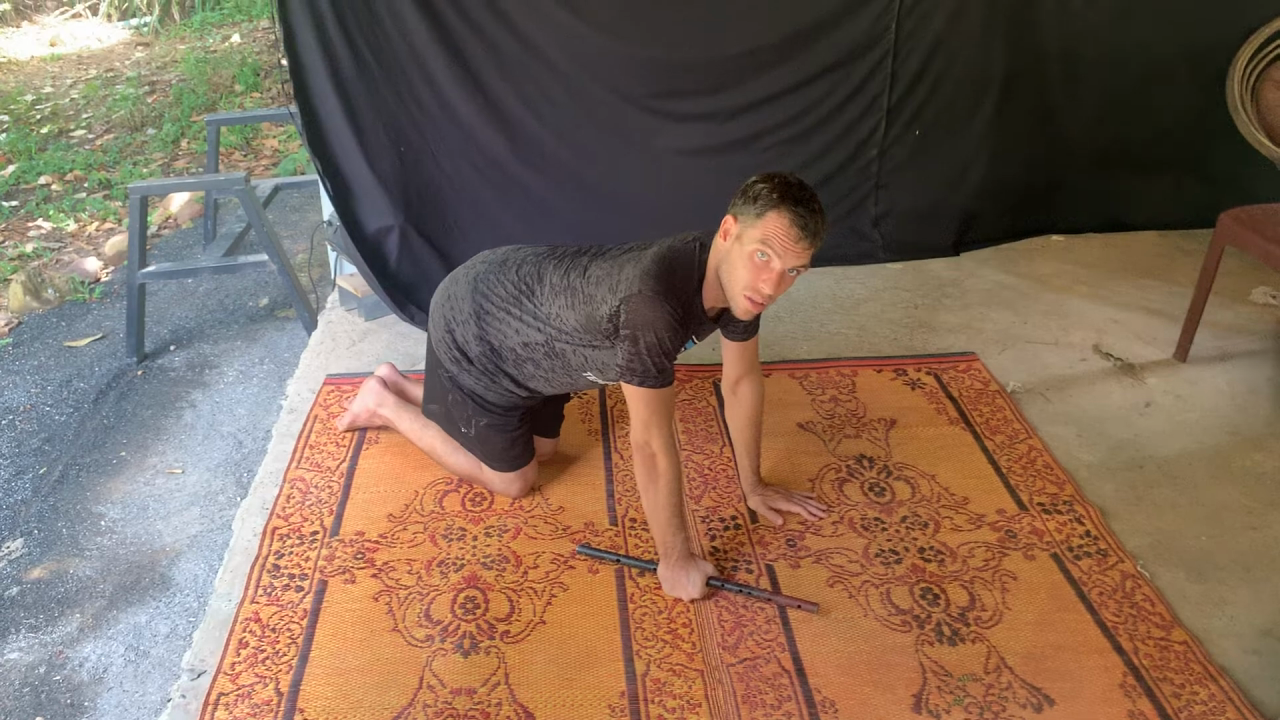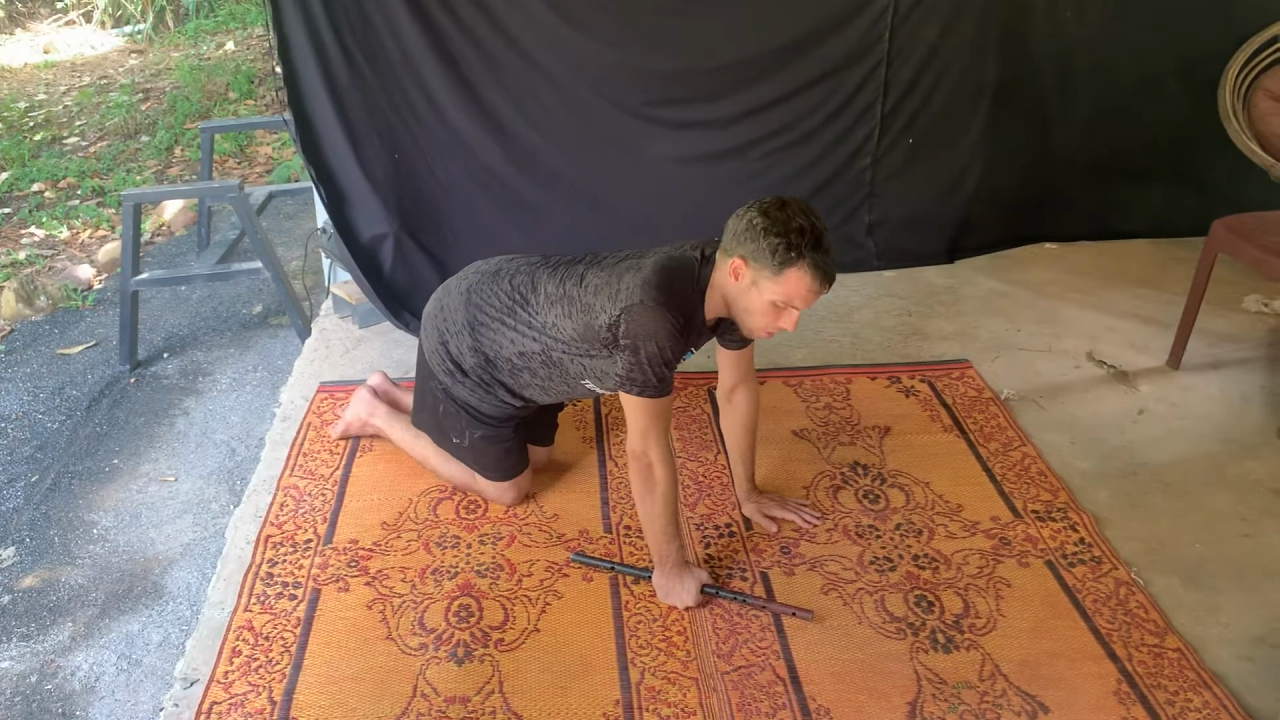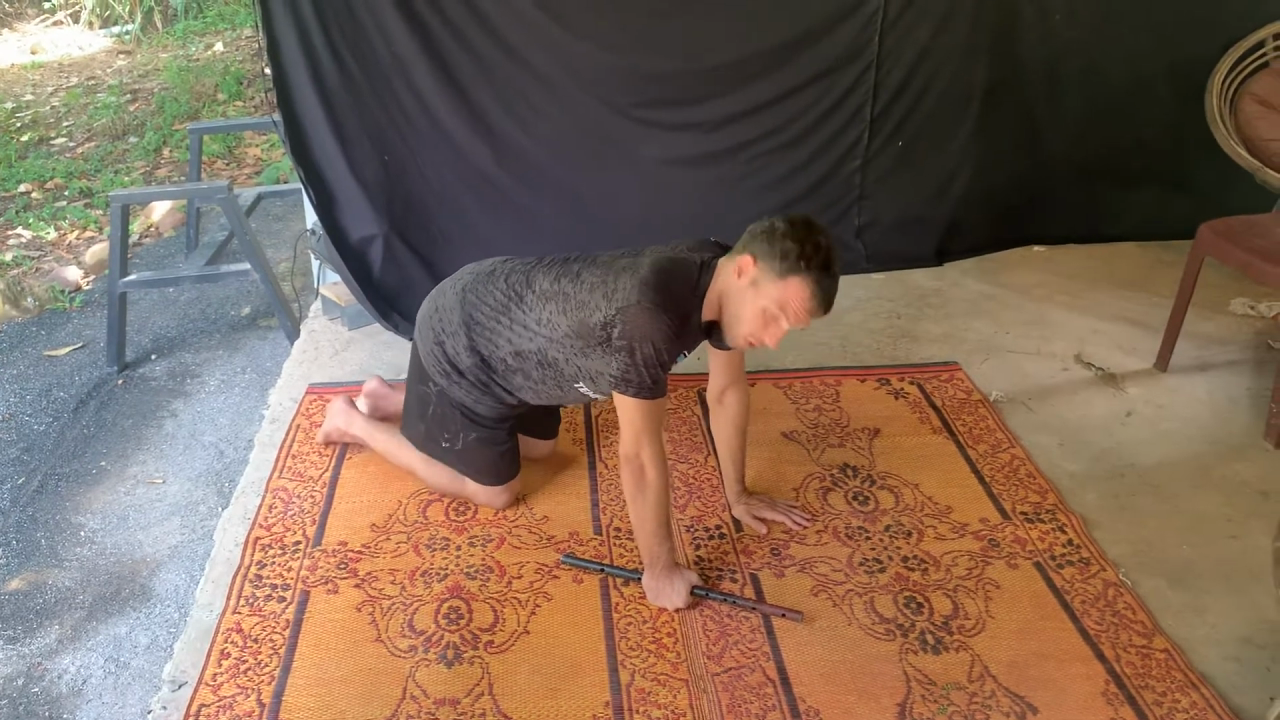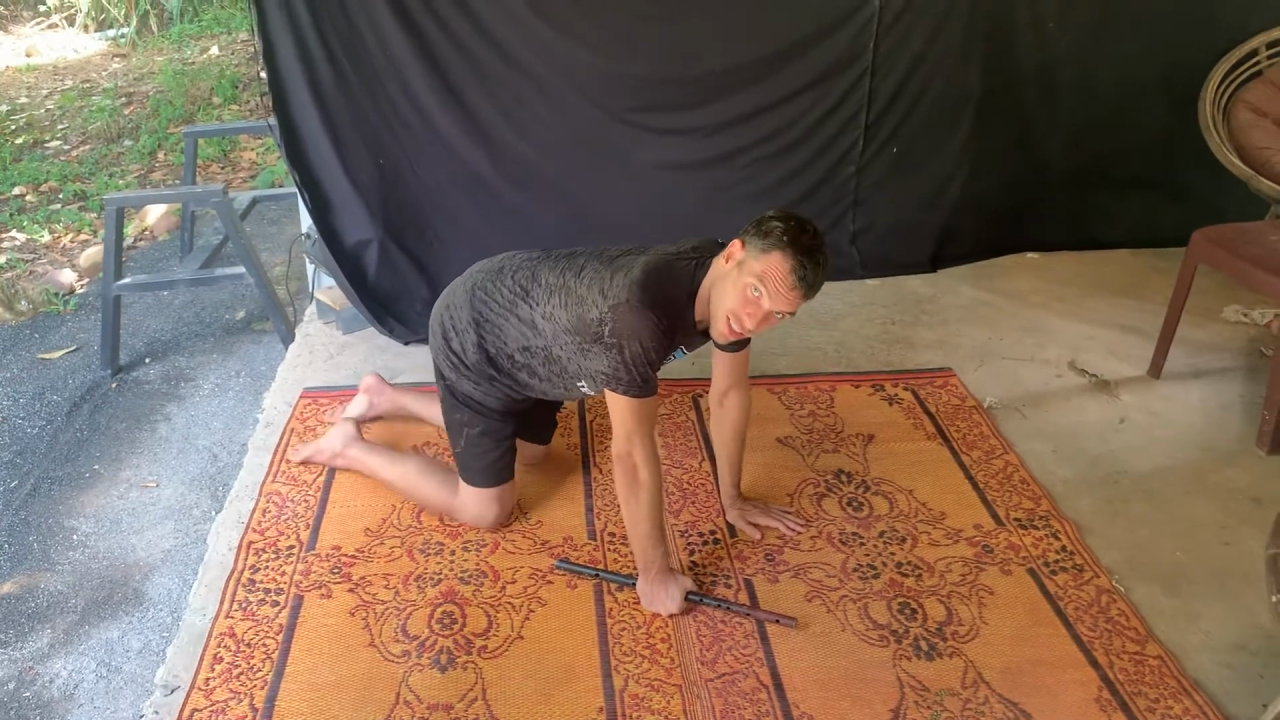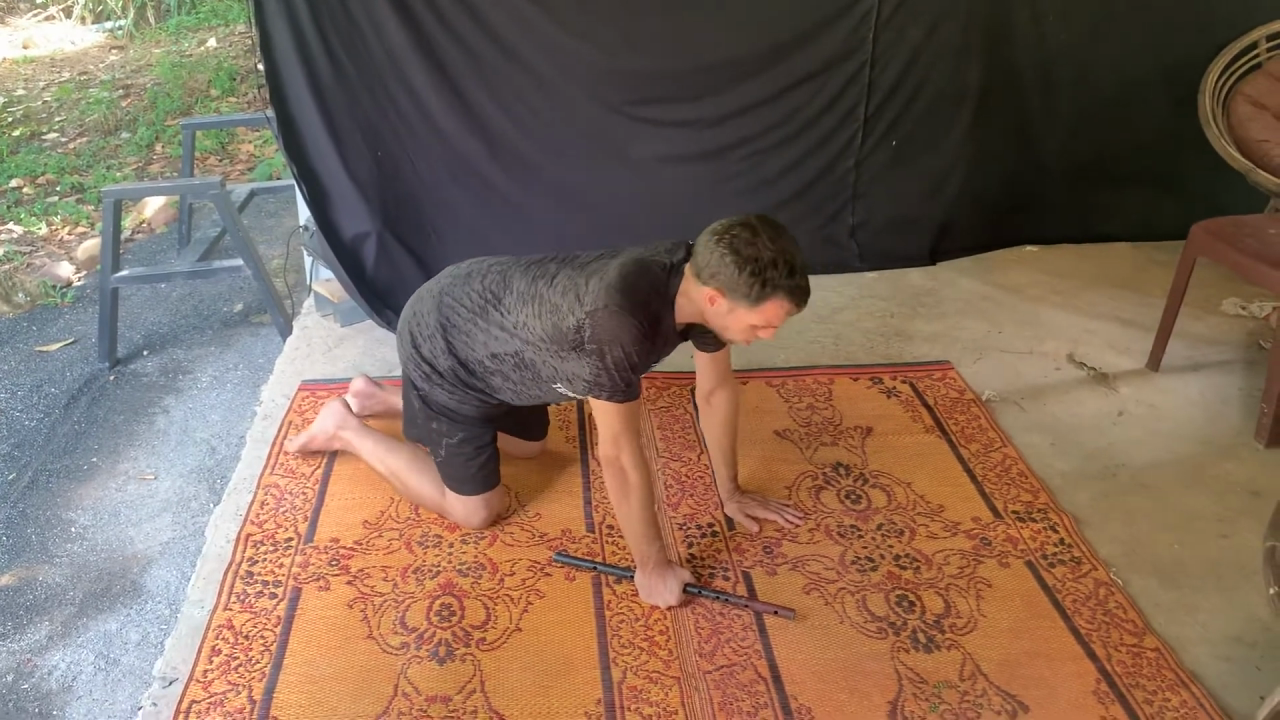
dt=1s
person 1, frame 1
left shoulder: (737, 275)
right shoulder: (651, 303)
left elbow: (742, 381)
right elbow: (652, 445)
left wrist: (752, 485)
right wrist: (675, 559)
left hip: (521, 314)
right hip: (473, 326)
left knee: (540, 449)
right knee: (512, 479)
left ankle: (400, 385)
right ankle: (383, 405)
person 1, frame 2
left shoulder: (730, 281)
right shoulder: (652, 316)
left elbow: (737, 388)
right elbow: (648, 454)
left wrist: (747, 492)
right wrist: (670, 568)
left hip: (514, 325)
right hip: (465, 337)
left knee: (533, 456)
right knee: (507, 487)
left ankle: (392, 393)
right ankle: (376, 412)
person 1, frame 3
left shoulder: (720, 274)
right shoulder: (649, 317)
left elbow: (727, 391)
right elbow: (639, 455)
left wrist: (737, 495)
right wrist: (660, 569)
left hip: (507, 319)
right hip: (461, 339)
left knee: (537, 446)
right knee: (497, 490)
left ankle: (391, 399)
right ankle: (354, 421)
person 1, frame 4
left shoulder: (730, 288)
right shoulder: (638, 312)
left elbow: (729, 394)
right elbow: (633, 454)
left wrist: (732, 498)
right wrist: (654, 573)
left hip: (523, 316)
right hip: (473, 333)
left knee: (531, 448)
right knee: (487, 509)
left ankle: (385, 397)
right ankle: (350, 447)
person 1, frame 5
left shoulder: (704, 277)
right shoulder: (618, 319)
left elbow: (716, 390)
right elbow: (620, 455)
left wrist: (730, 492)
right wrist: (653, 566)
left hip: (494, 322)
right hip: (442, 340)
left knee: (527, 443)
right knee: (477, 508)
left ankle: (376, 397)
right ankle: (346, 428)
